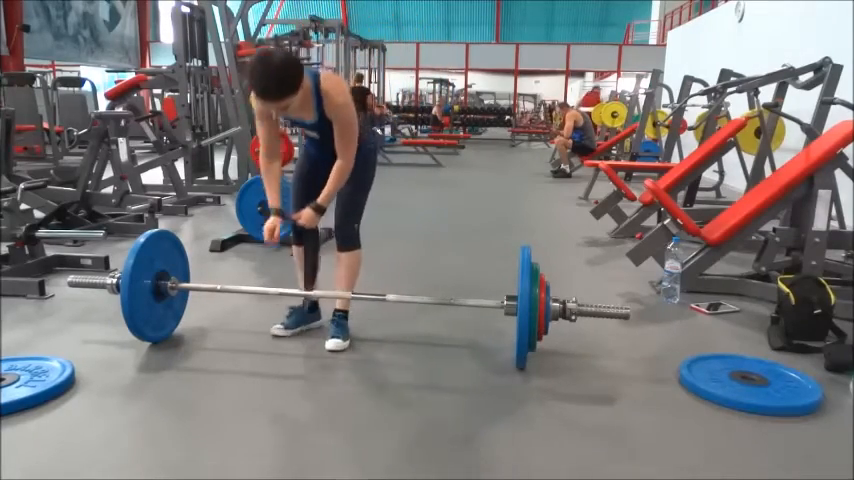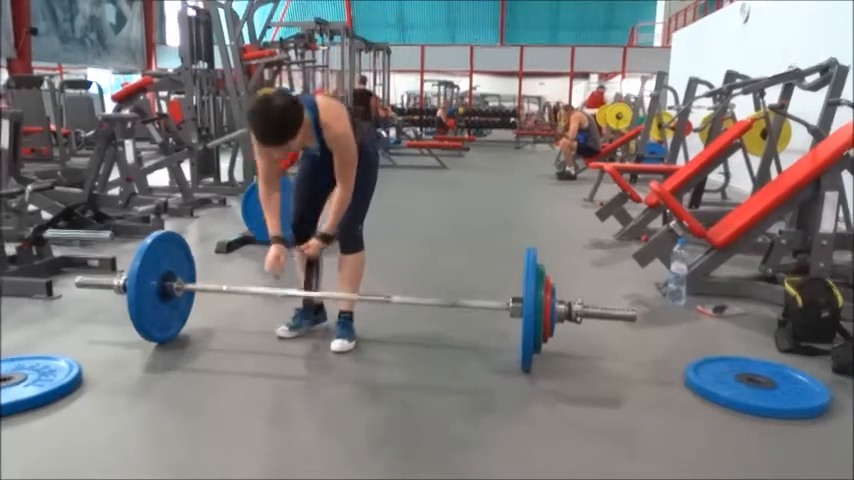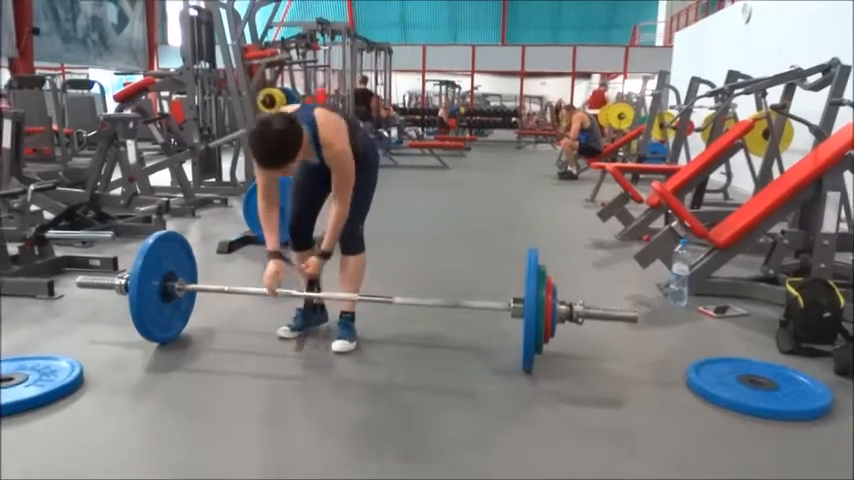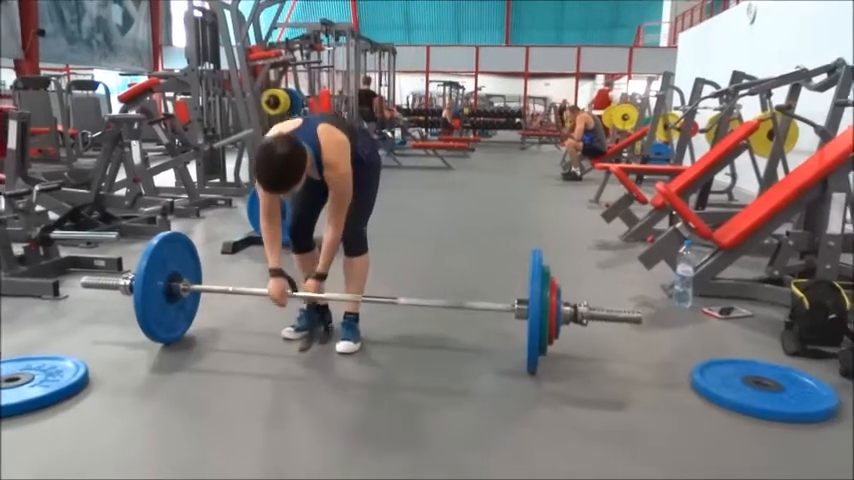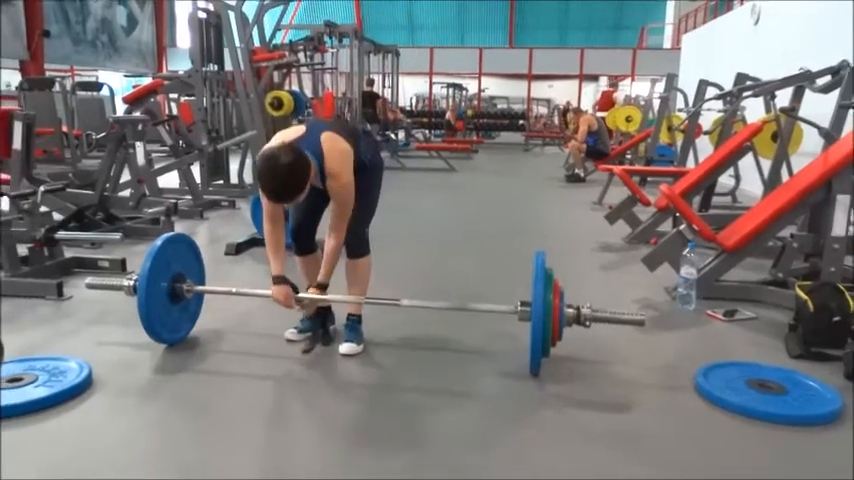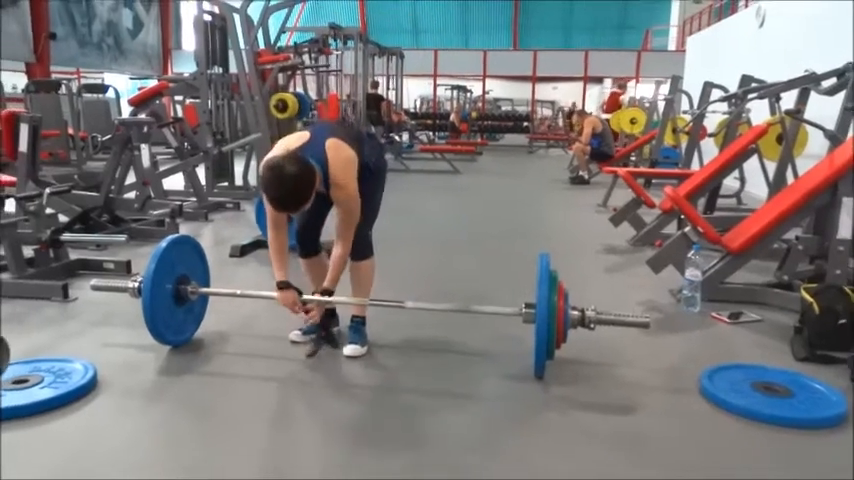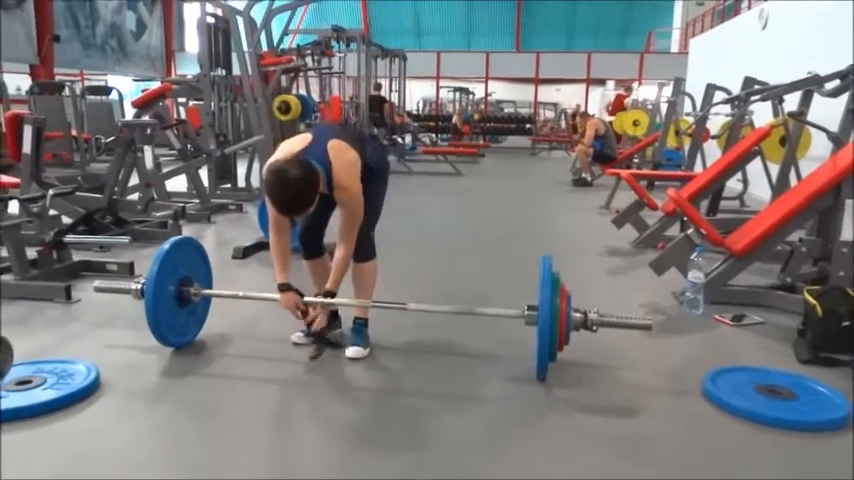
dt=0.1s
person 1, frame 1
left shoulder: (334, 94)
right shoulder: (263, 99)
left elbow: (345, 159)
right elbow: (269, 157)
left wrist: (319, 207)
right wrist: (275, 211)
left hip: (356, 154)
right hip: (315, 150)
left knee: (345, 227)
right knee: (298, 226)
left ankle: (341, 315)
right ankle: (308, 306)
person 1, frame 2
left shoulder: (334, 125)
right shoulder: (264, 126)
left elbow: (345, 186)
right elbow: (268, 186)
left wrist: (325, 235)
right wrist: (275, 239)
left hip: (359, 156)
right hip: (316, 159)
left knee: (348, 229)
right knee: (299, 227)
left ankle: (346, 317)
right ankle: (312, 307)
person 1, frame 3
left shoulder: (333, 143)
right shoulder: (267, 141)
left elbow: (341, 203)
right elbow: (267, 202)
left wrist: (323, 254)
right wrist: (273, 256)
left hip: (358, 160)
right hip: (316, 163)
left knee: (349, 232)
right knee: (297, 229)
left ankle: (347, 318)
right ankle: (313, 308)
person 1, frame 4
left shoulder: (335, 163)
right shoulder: (267, 156)
left elbow: (335, 226)
right elbow: (269, 219)
left wrist: (319, 275)
right wrist: (275, 272)
left hip: (360, 161)
right hip: (315, 159)
left knee: (352, 234)
right knee: (298, 231)
left ankle: (351, 318)
right ankle: (318, 310)
person 1, frame 5
left shoulder: (338, 174)
right shoulder: (270, 162)
left elbow: (336, 234)
right elbow: (272, 225)
left wrist: (321, 285)
right wrist: (278, 279)
left hip: (362, 164)
right hip: (313, 161)
left knee: (354, 236)
right knee: (300, 233)
left ankle: (354, 320)
right ankle: (321, 311)
person 1, frame 6
left shoulder: (342, 180)
right shoulder: (271, 169)
left elbow: (343, 242)
right elbow: (276, 230)
left wrist: (325, 294)
right wrist: (283, 284)
left hip: (367, 164)
right hip: (317, 159)
left knee: (358, 238)
right knee: (304, 235)
left ankle: (358, 322)
right ankle: (328, 315)
person 1, frame 7
left shoulder: (345, 183)
right shoulder: (274, 172)
left elbow: (346, 243)
right elbow: (278, 233)
left wrist: (328, 295)
right wrist: (284, 286)
left hip: (369, 165)
right hip: (320, 161)
left knee: (362, 239)
right knee: (308, 237)
left ankle: (361, 324)
right ankle: (330, 317)
